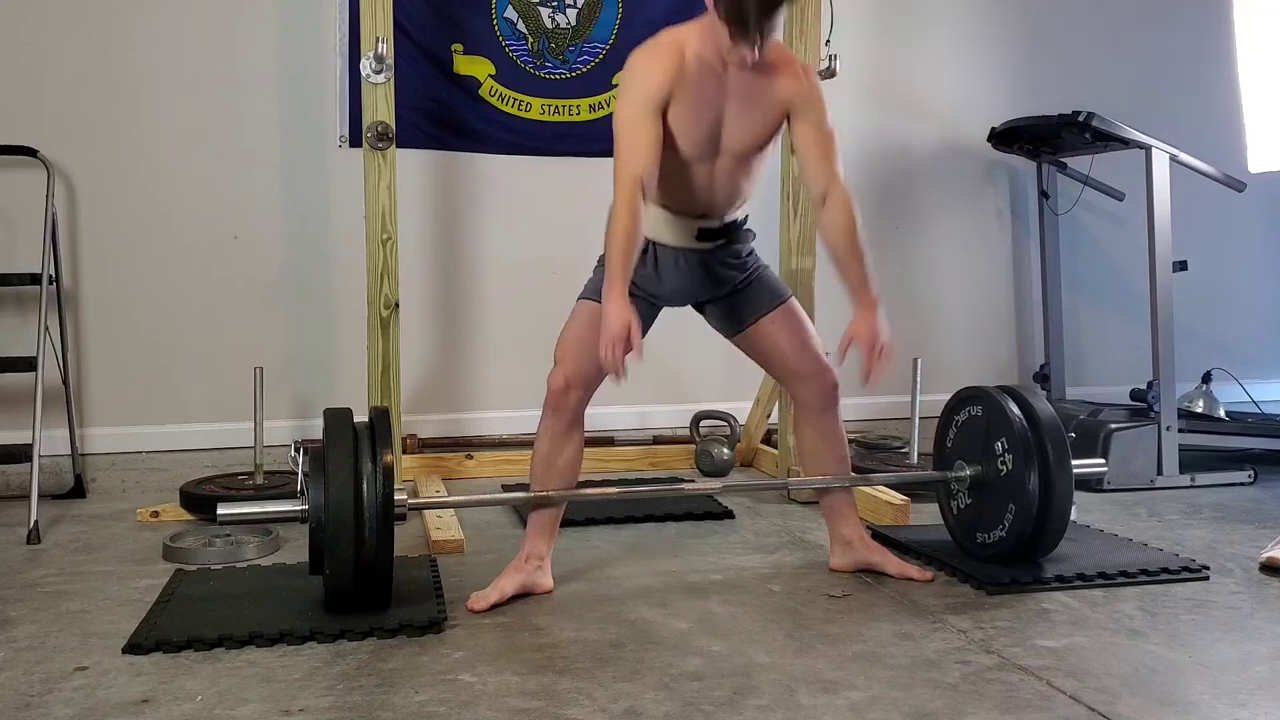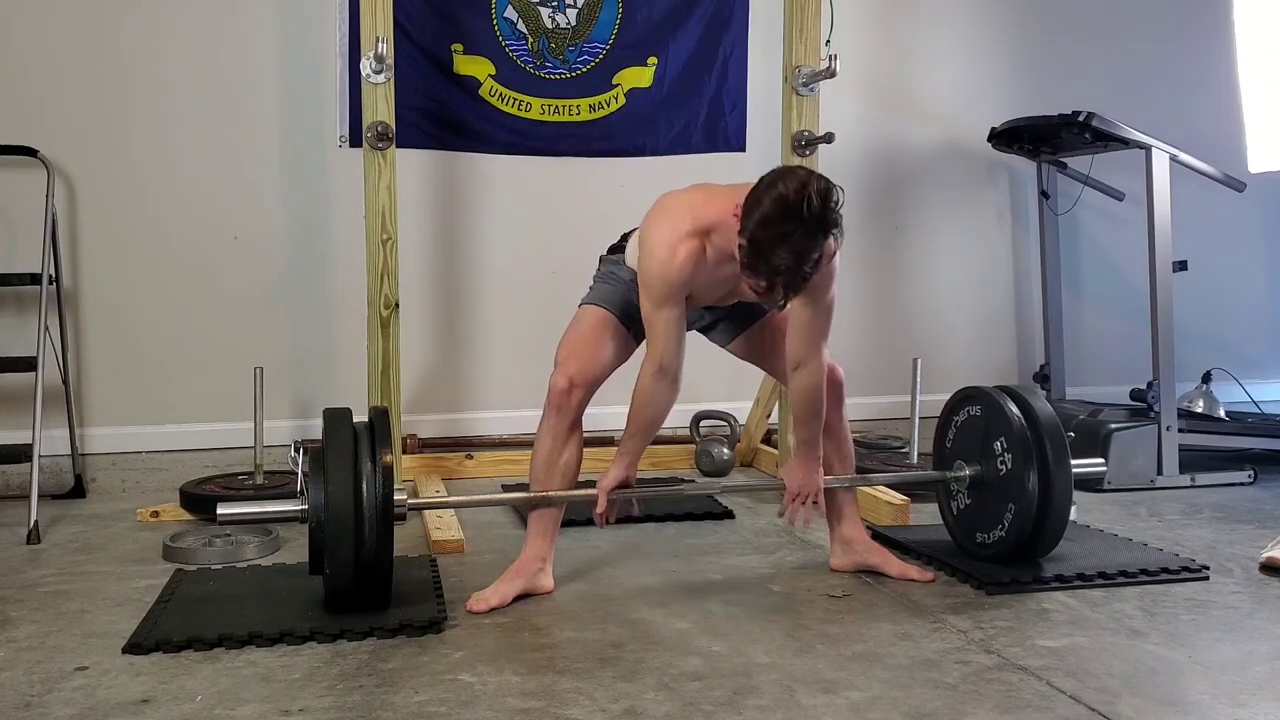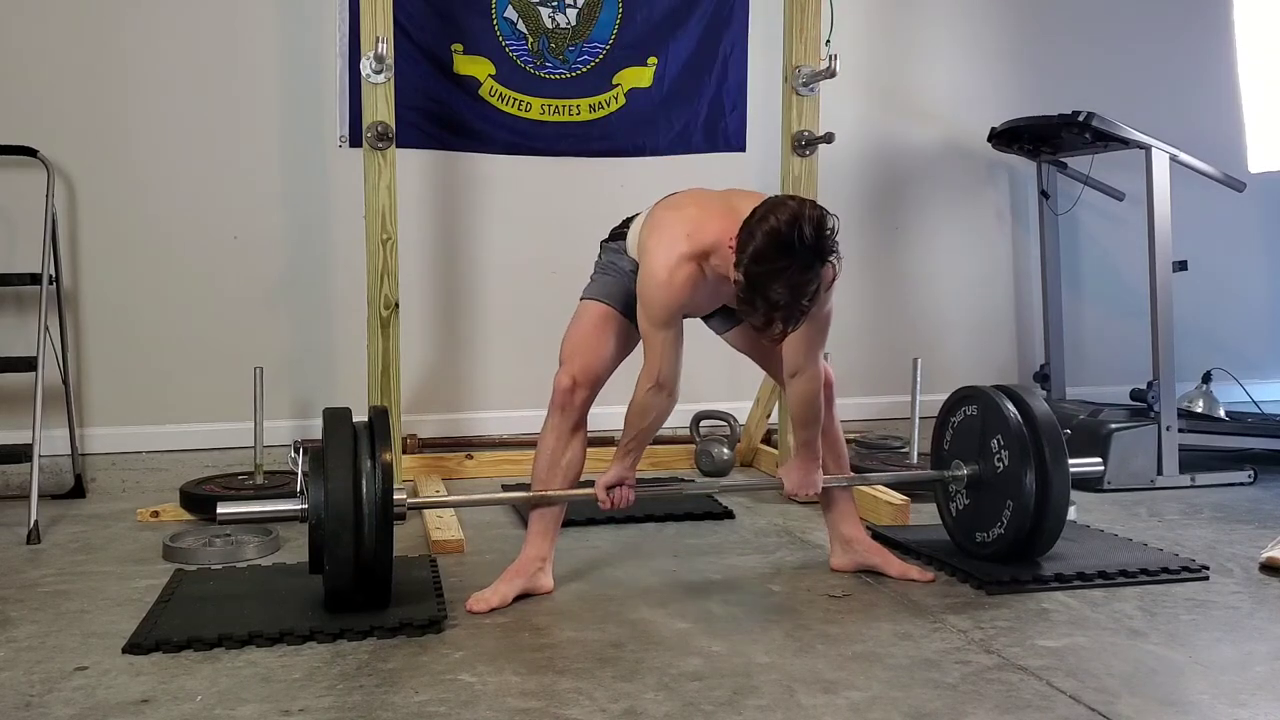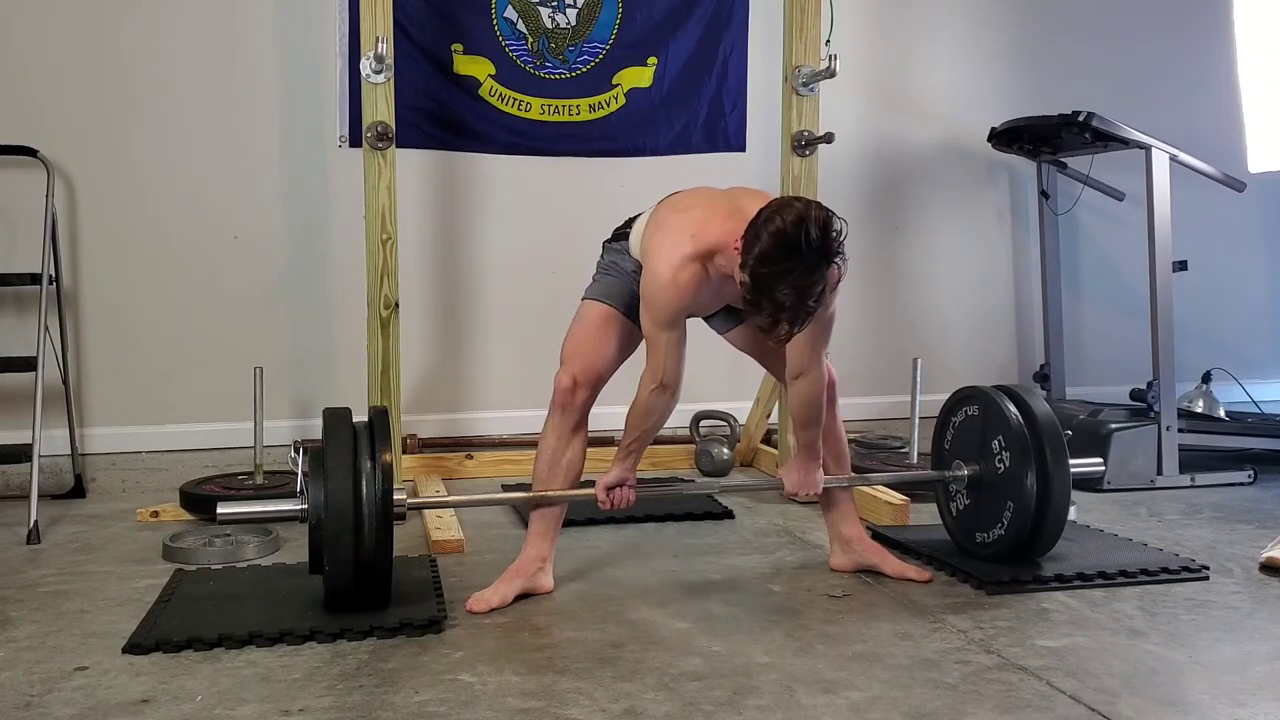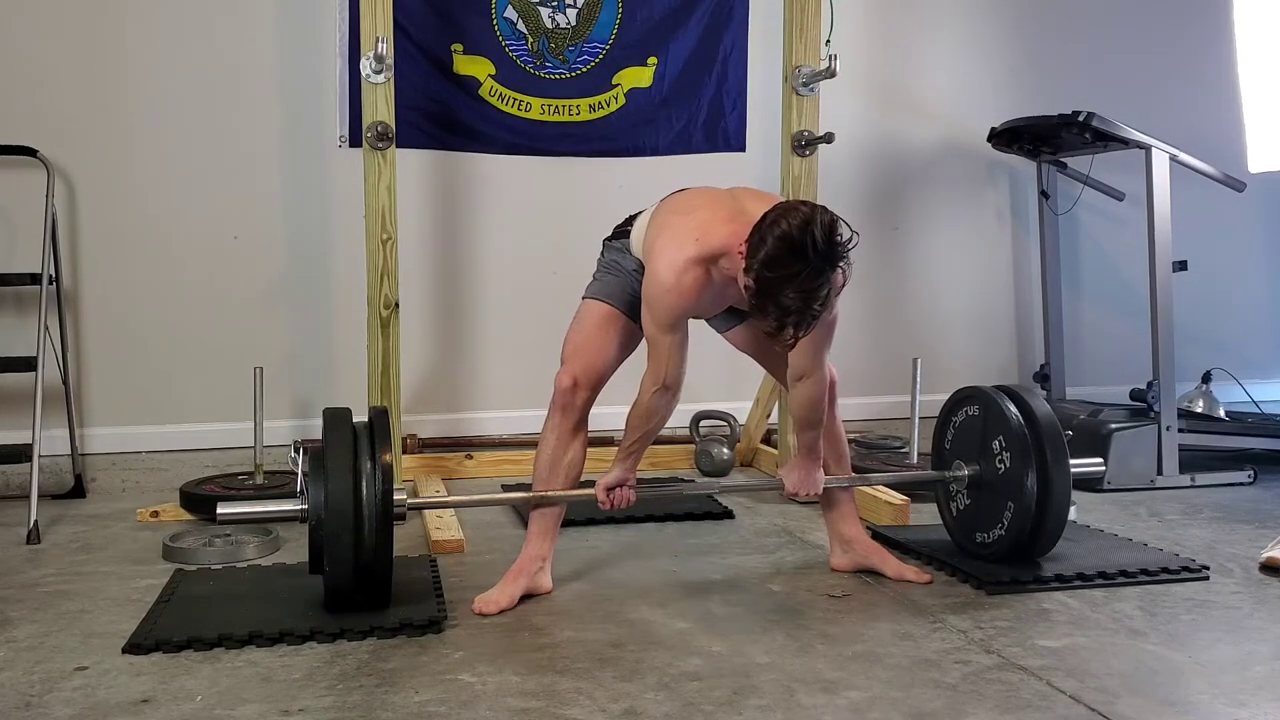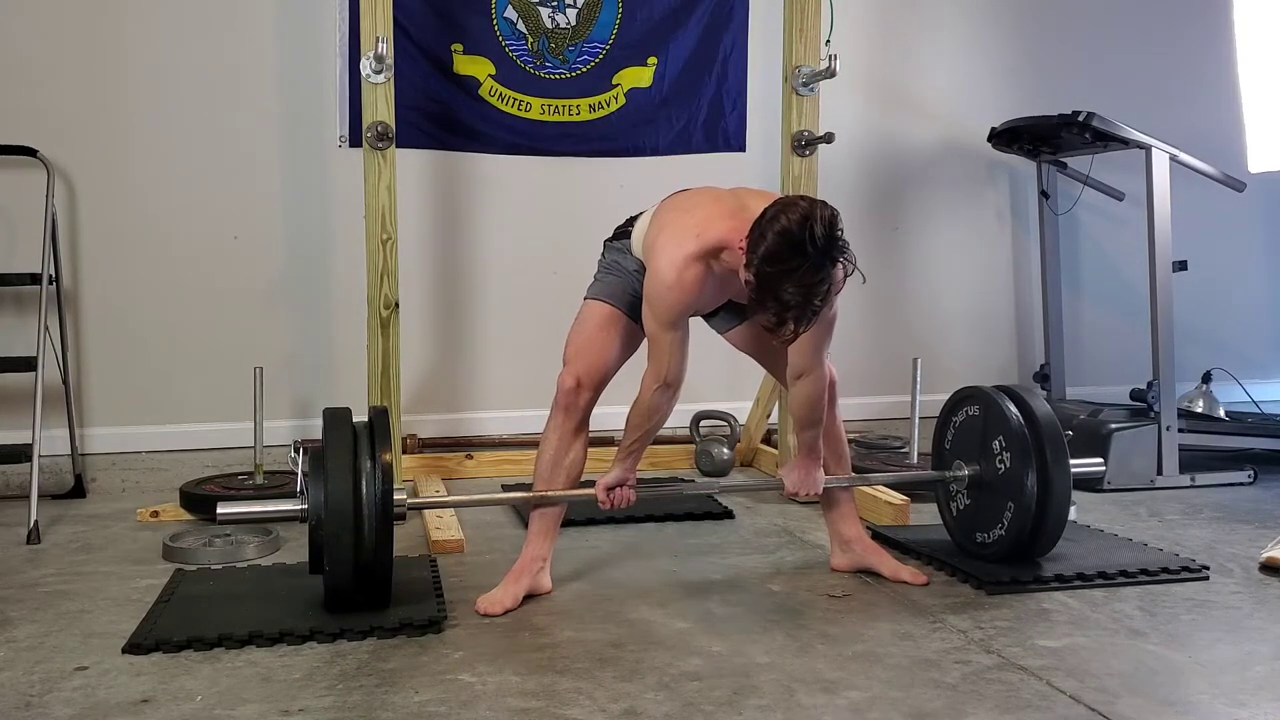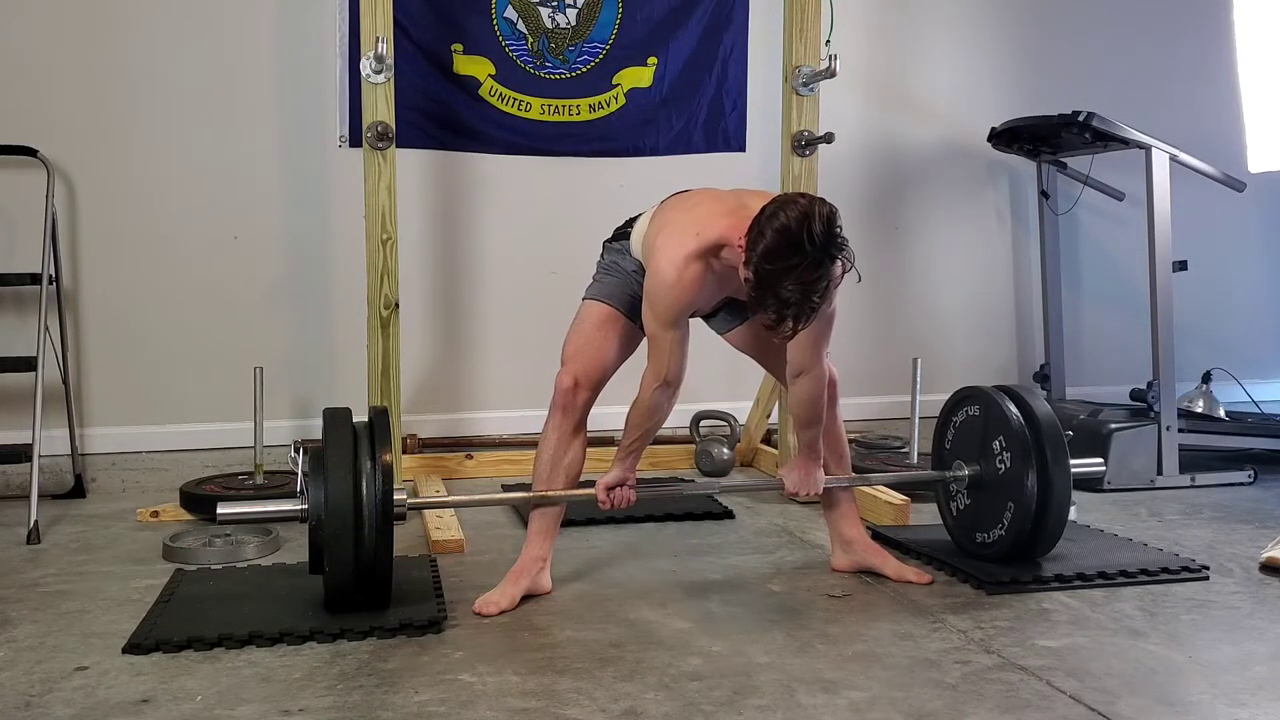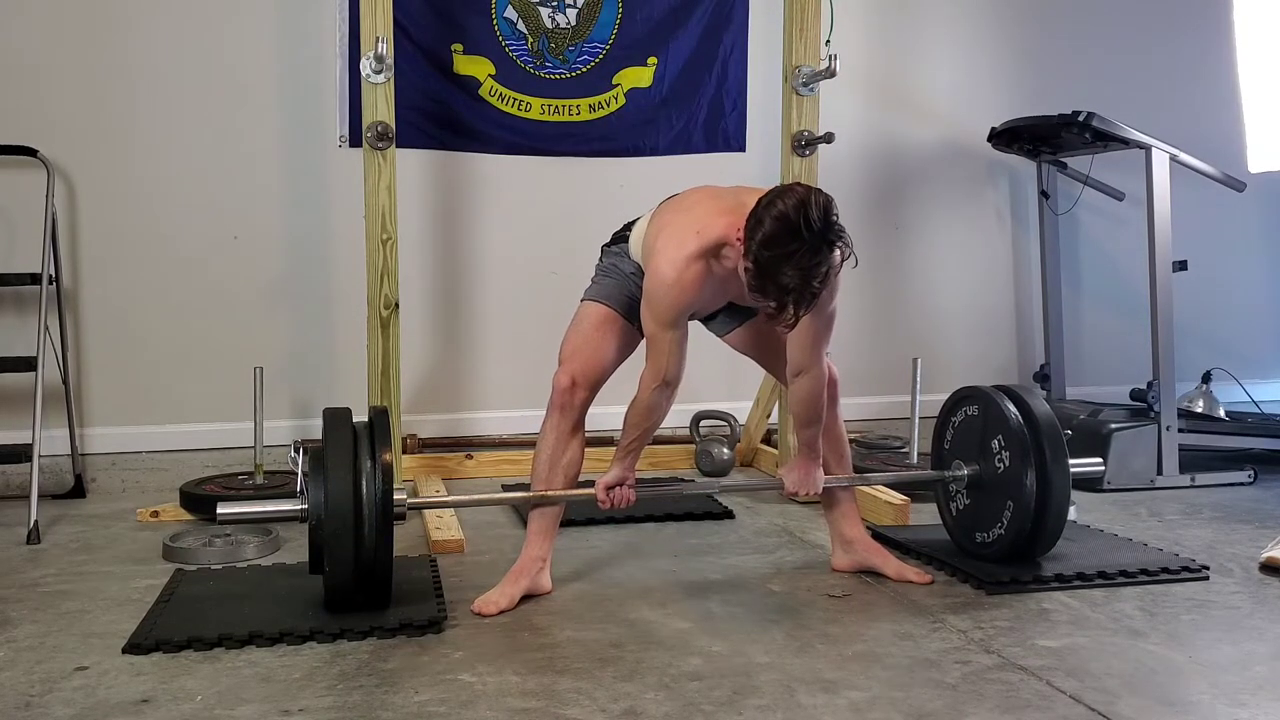
dt=0.5s
person 1, frame 1
left shoulder: (792, 80)
right shoulder: (659, 62)
left elbow: (829, 197)
right elbow: (631, 191)
left wrist: (865, 302)
right wrist: (615, 296)
left hip: (728, 249)
right hip: (649, 245)
left knee: (818, 381)
right knee: (567, 386)
left ankle: (848, 539)
right ankle: (534, 559)
person 1, frame 2
left shoulder: (816, 251)
right shoulder: (675, 242)
left elbow: (806, 365)
right elbow: (662, 373)
left wrist: (807, 457)
right wrist: (625, 463)
left hip: (723, 299)
right hip: (634, 279)
left knee: (828, 383)
right knee: (568, 386)
left ankle: (850, 541)
right ankle: (535, 562)
person 1, frame 3
left shoulder: (810, 266)
right shoulder: (671, 264)
left elbow: (803, 372)
right elbow: (660, 385)
left wrist: (806, 459)
right wrist: (623, 464)
left hip: (720, 277)
right hip: (632, 263)
left knee: (821, 383)
right knee: (573, 385)
left ankle: (848, 541)
right ankle: (534, 561)
person 1, frame 4
left shoulder: (815, 267)
right shoulder: (675, 266)
left elbow: (804, 374)
right elbow: (662, 385)
left wrist: (808, 459)
left hip: (729, 276)
right hip: (636, 262)
left knee: (822, 381)
right knee: (574, 385)
left ankle: (849, 541)
right ankle: (535, 562)
person 1, frame 5
left shoulder: (815, 269)
right shoulder: (677, 270)
left elbow: (806, 376)
right elbow: (663, 385)
left wrist: (808, 460)
left hip: (731, 273)
right hip: (636, 260)
left knee: (823, 382)
right knee: (574, 385)
left ankle: (848, 540)
right ankle: (534, 562)
person 1, frame 6
left shoulder: (819, 263)
right shoulder: (679, 264)
left elbow: (807, 374)
right elbow: (664, 382)
left wrist: (808, 458)
left hip: (727, 276)
right hip: (637, 261)
left knee: (823, 381)
right knee: (576, 386)
left ankle: (849, 541)
right ankle: (534, 562)
person 1, frame 7
left shoulder: (817, 262)
right shoulder: (677, 263)
left elbow: (806, 372)
right elbow: (663, 382)
left wrist: (808, 458)
left hip: (726, 280)
right hip: (637, 263)
left knee: (824, 381)
right knee: (574, 385)
left ankle: (849, 541)
right ankle: (534, 563)
person 1, frame 8
left shoulder: (819, 261)
right shoulder: (678, 263)
left elbow: (805, 371)
right elbow: (662, 382)
left wrist: (808, 457)
right wrist: (623, 466)
left hip: (725, 290)
right hip: (635, 266)
left knee: (824, 381)
right knee: (571, 386)
left ankle: (850, 541)
right ankle: (533, 564)
